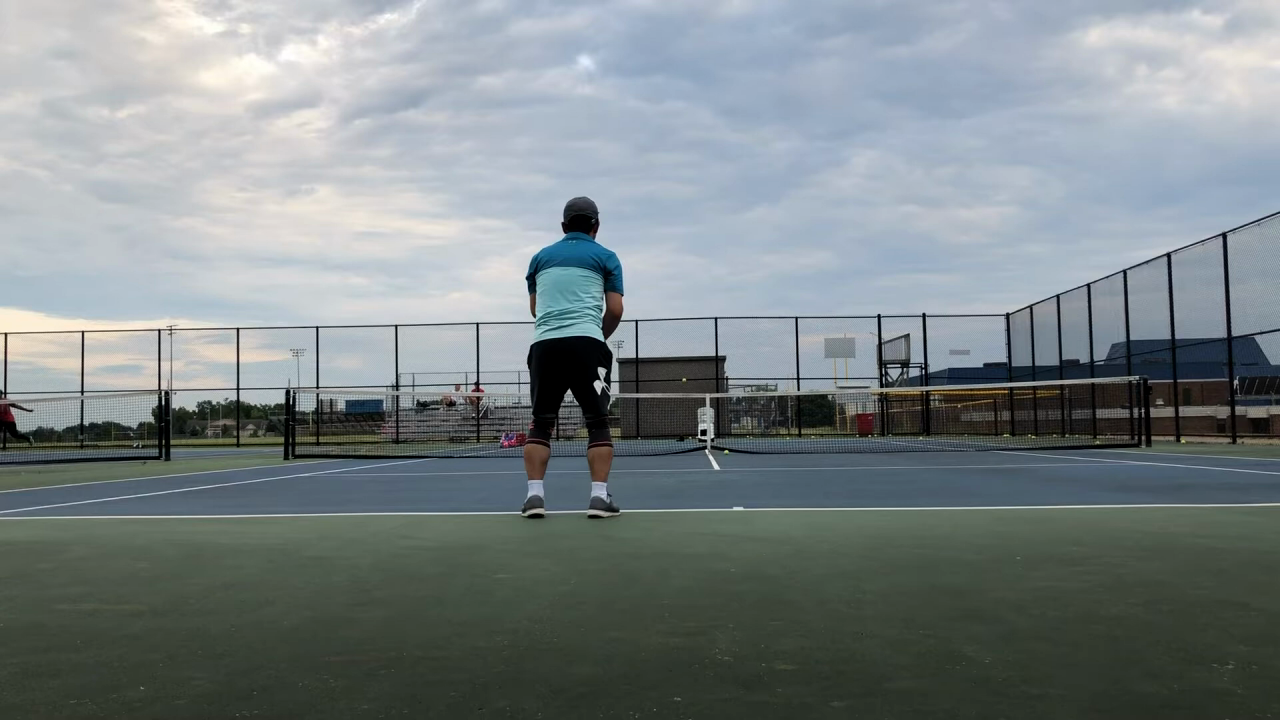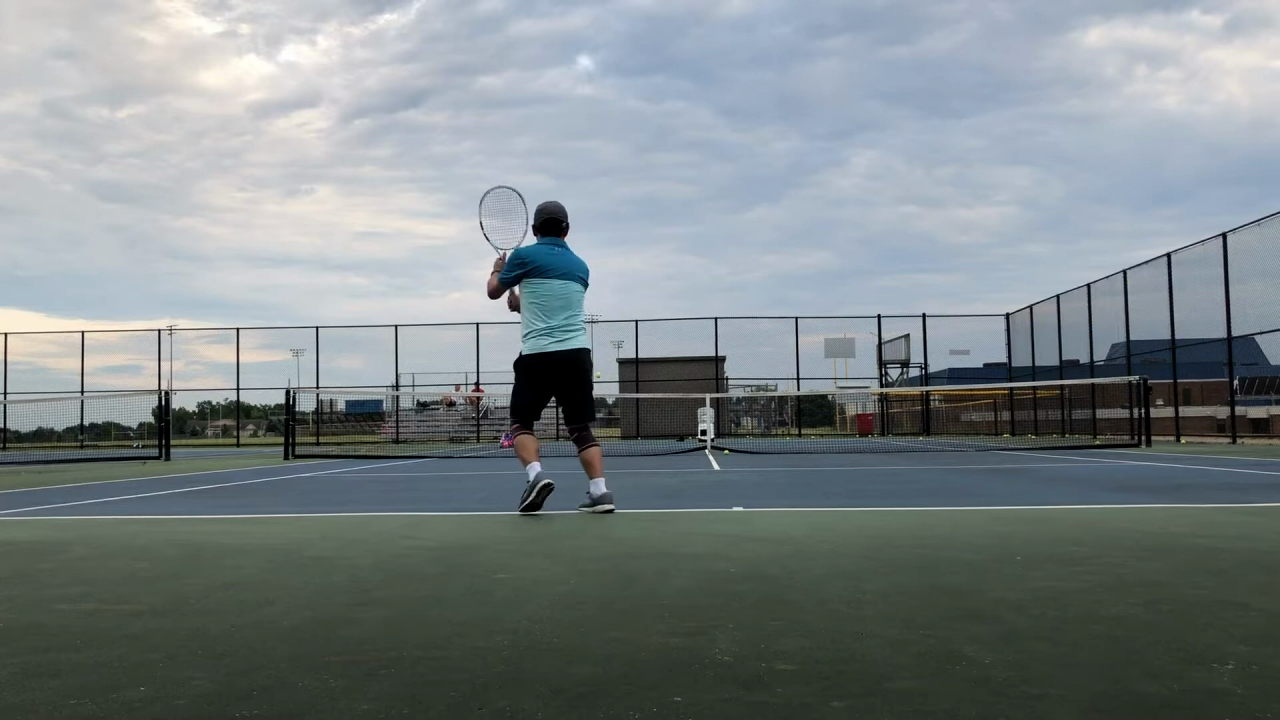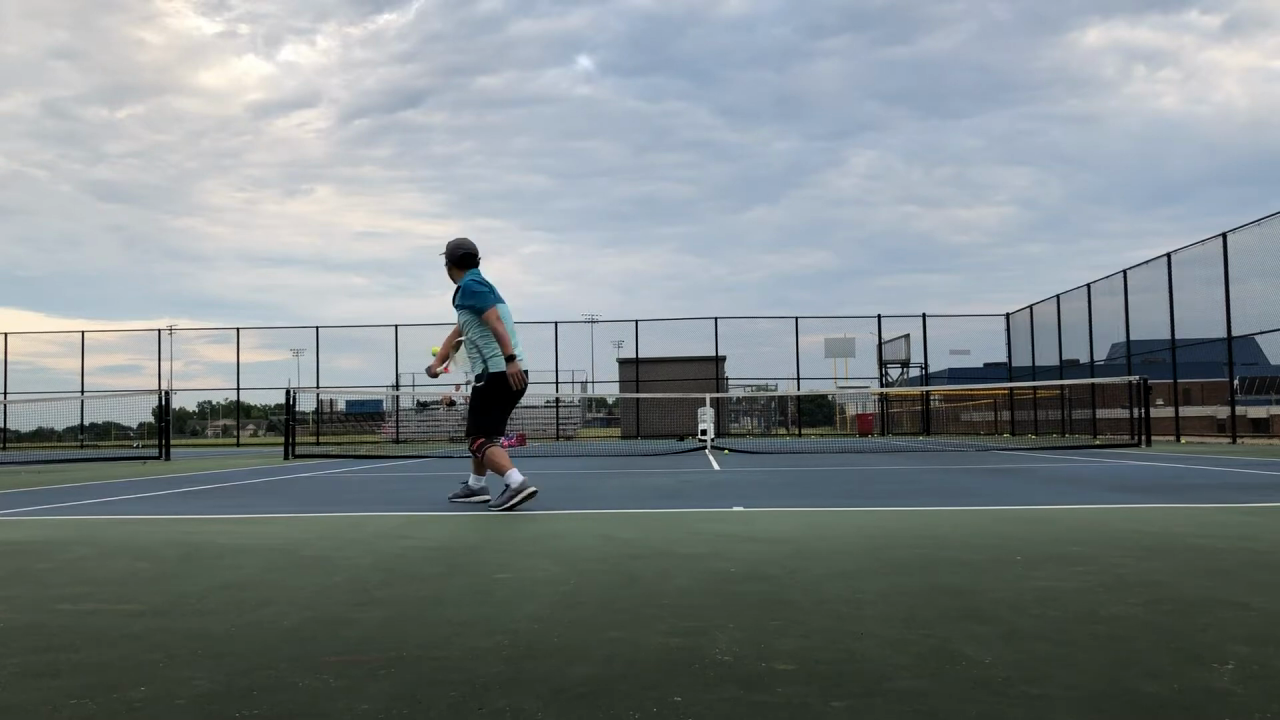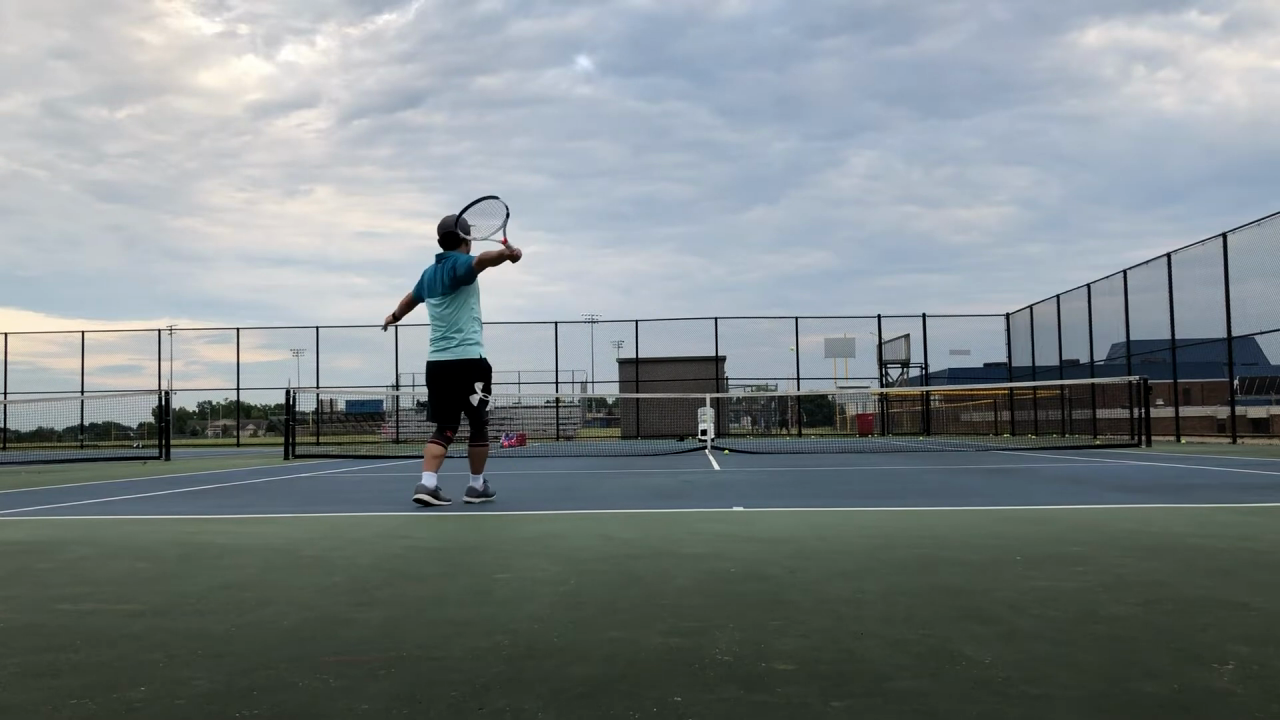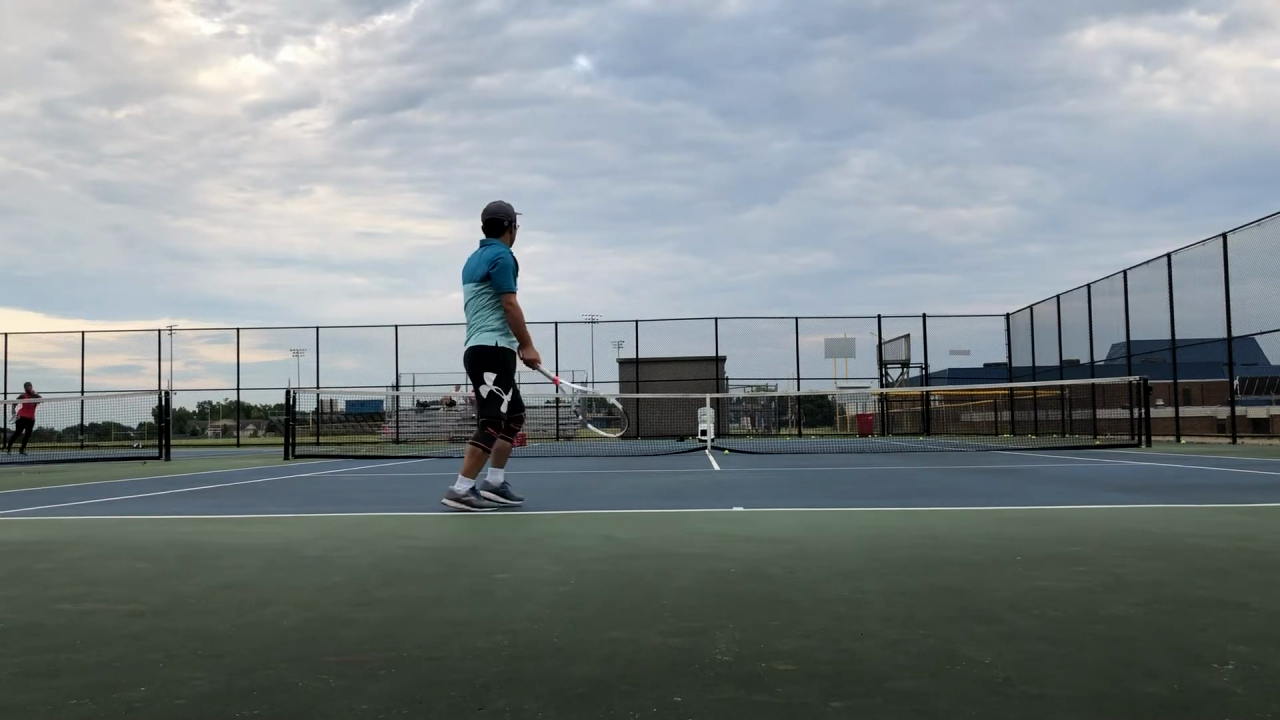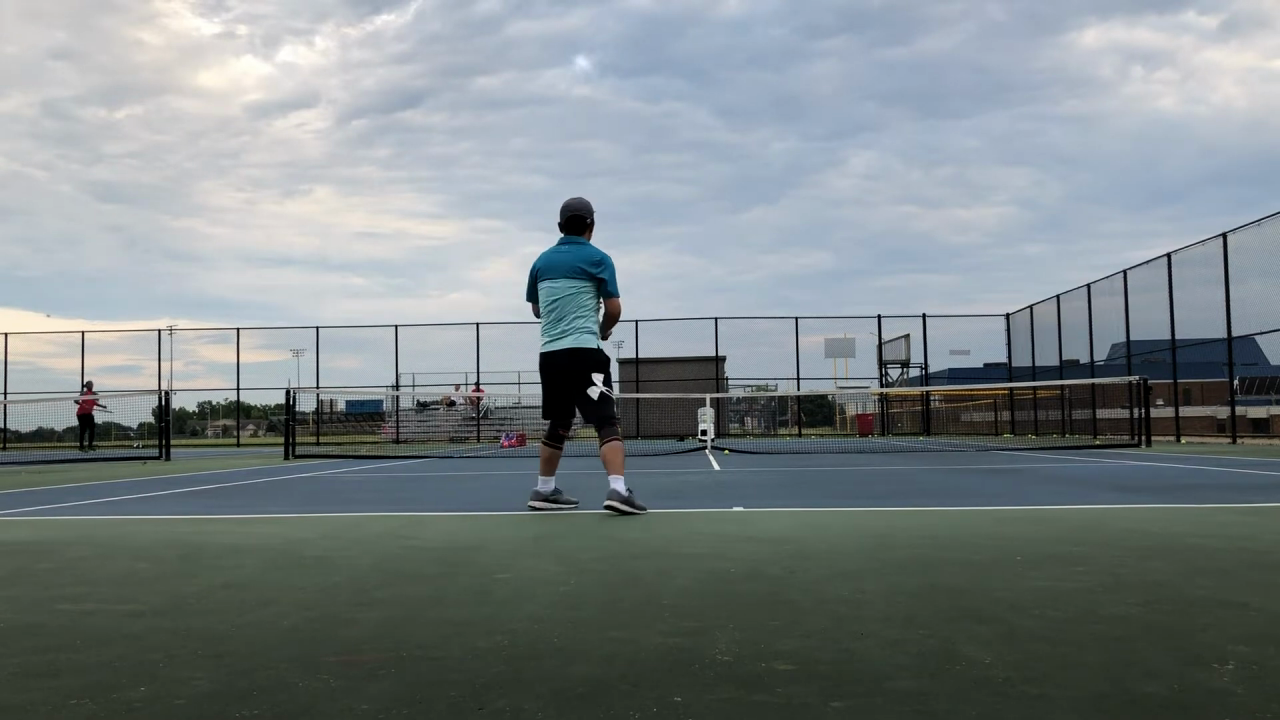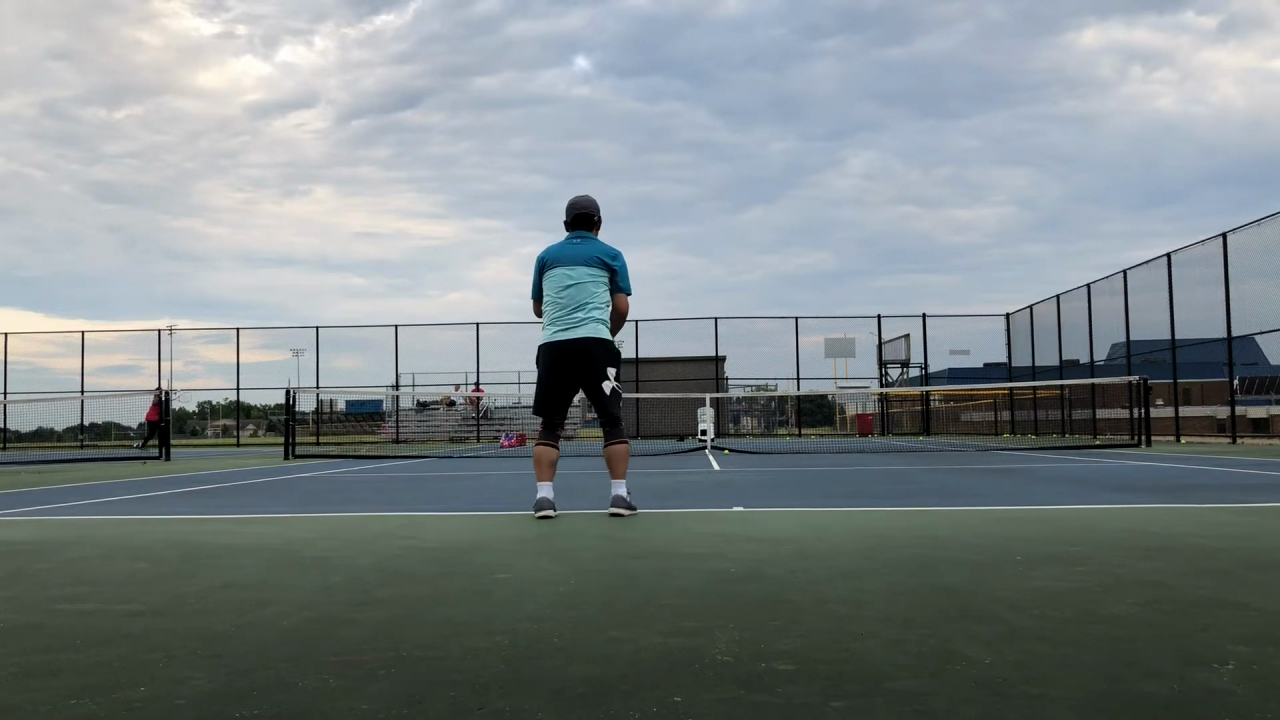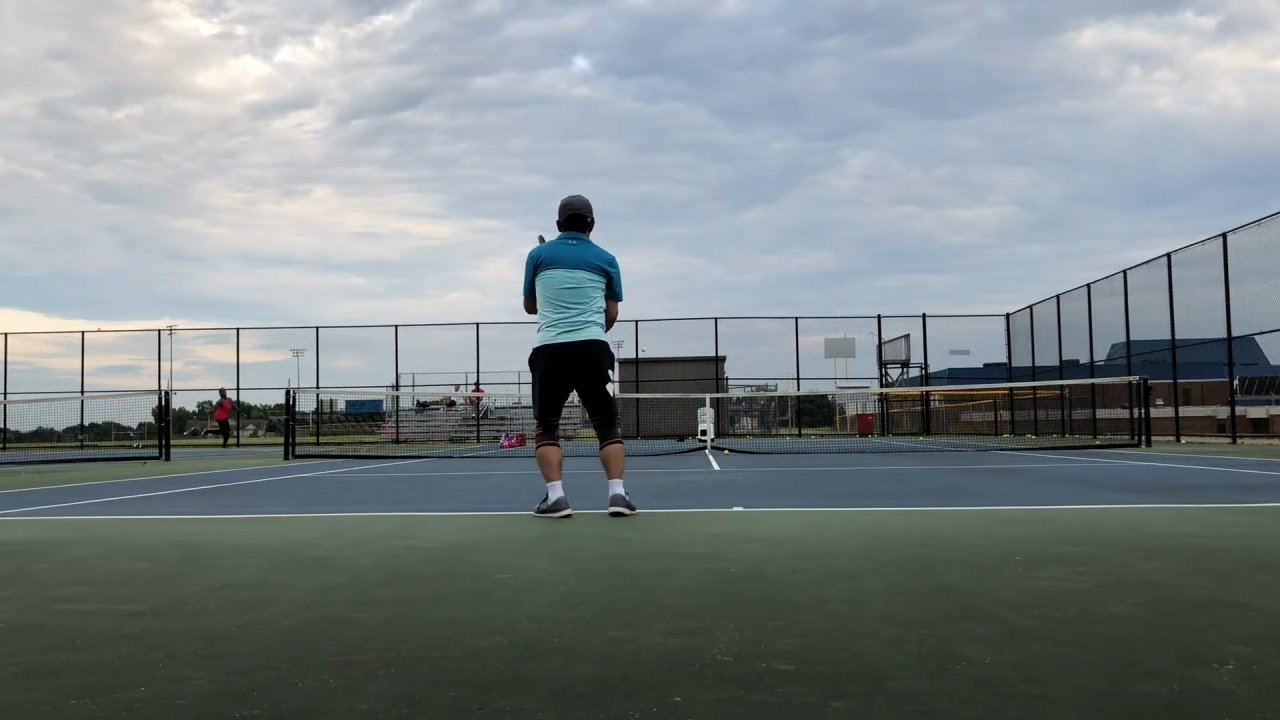
dt=0.7s
person 1, frame 1
left shoulder: (540, 257)
right shoulder: (605, 257)
right elbow: (615, 309)
right wrist: (601, 335)
left hip: (545, 346)
right hip: (586, 344)
left knee: (541, 423)
right knee: (597, 422)
left ankle: (535, 495)
right ankle: (599, 496)
person 1, frame 2
left shoulder: (524, 256)
right shoulder: (580, 266)
left elbow: (493, 292)
left wrist: (497, 269)
left hip: (538, 356)
right hip: (577, 354)
left knee: (522, 423)
right knee: (580, 428)
left ankle: (536, 475)
right ankle: (600, 491)
person 1, frame 3
left shoulder: (468, 287)
right shoulder: (478, 284)
left elbow: (496, 322)
right elbow: (457, 332)
left wrist: (511, 359)
right wrist: (438, 360)
left hip: (496, 375)
right hip: (511, 375)
left knee: (482, 439)
right knee: (486, 430)
left ankle: (517, 483)
right ankle: (476, 484)
person 1, frame 4
left shoulder: (429, 274)
right shoulder: (460, 265)
left elbow: (409, 301)
right elbow: (482, 259)
left wrist: (394, 317)
right wrist: (508, 252)
left hip: (436, 362)
right hip: (468, 360)
left knee: (444, 428)
right knee: (478, 425)
left ankle: (426, 484)
right ankle: (477, 486)
person 1, frame 5
left shoulder: (474, 259)
right shoulder: (502, 257)
right elbow: (509, 305)
left wrist: (518, 344)
right wrist: (527, 346)
left hip: (481, 350)
right hip: (493, 350)
left knee: (514, 416)
right knee: (491, 421)
left ankle: (493, 481)
right ankle: (462, 489)
person 1, frame 6
left shoulder: (542, 260)
right shoulder: (598, 258)
right elbow: (614, 308)
right wrist: (603, 330)
left hip: (549, 354)
right hip: (583, 352)
left knee: (559, 425)
right knee: (607, 423)
left ankle: (544, 490)
right ankle: (617, 490)
person 1, frame 7
left shoulder: (546, 256)
right shoulder: (611, 255)
left elbow: (538, 309)
right elbow: (621, 308)
left hip: (553, 346)
right hip: (595, 345)
left knee: (550, 425)
right knee: (612, 421)
left ankle: (544, 497)
right ankle: (620, 495)
person 1, frame 8
left shoulder: (538, 255)
right shoulder: (606, 259)
left elbow: (530, 306)
right elbow: (611, 313)
left hip: (550, 349)
right hip: (592, 348)
left knee: (546, 426)
right knee: (607, 424)
left ankle: (555, 496)
right ankle: (617, 493)
